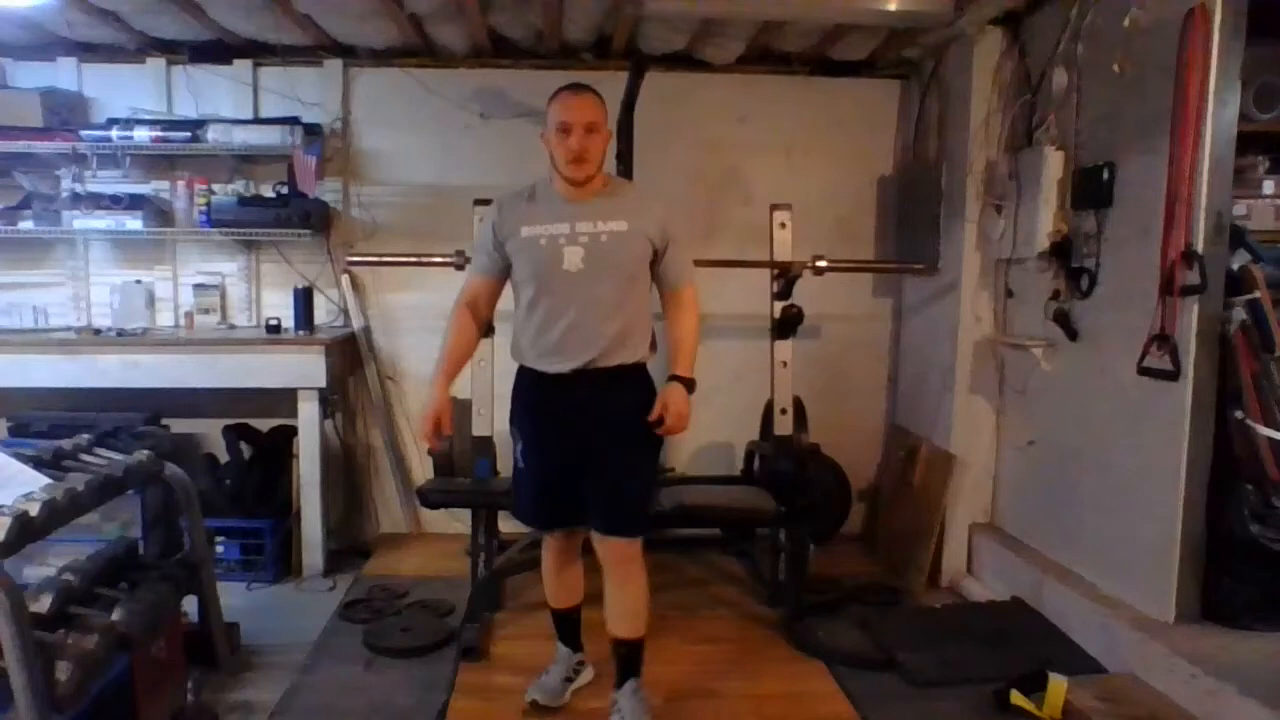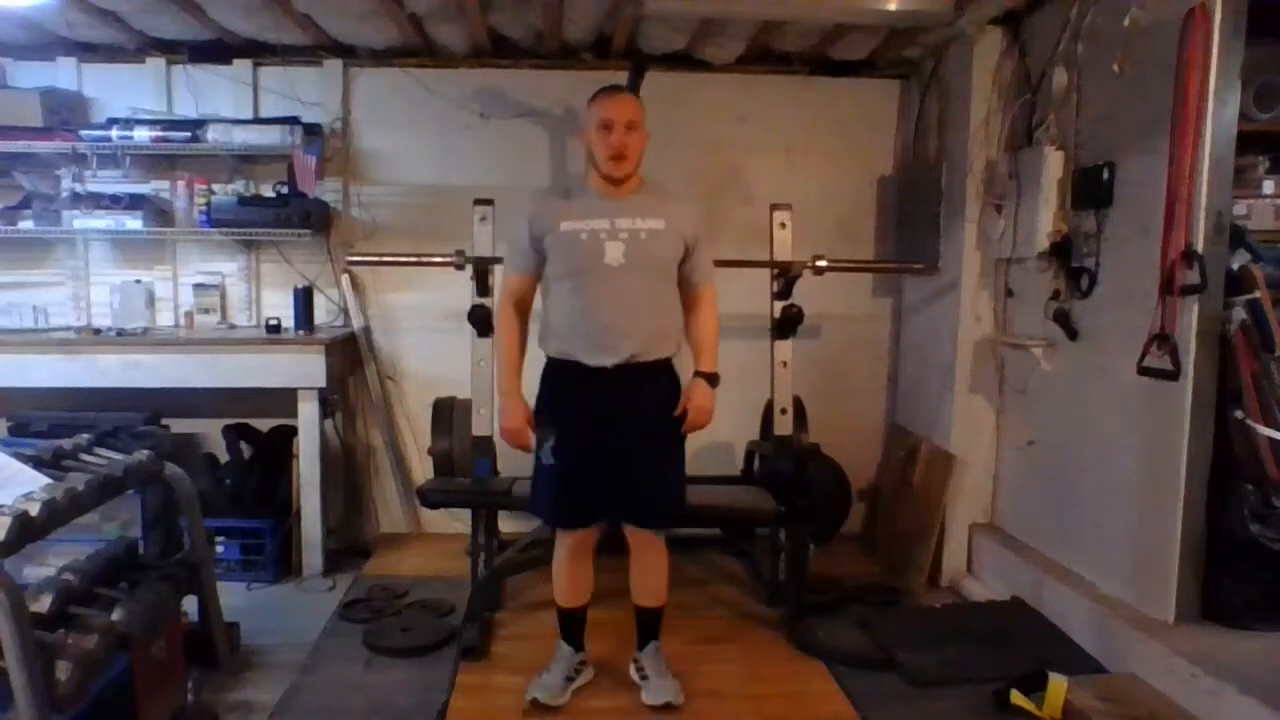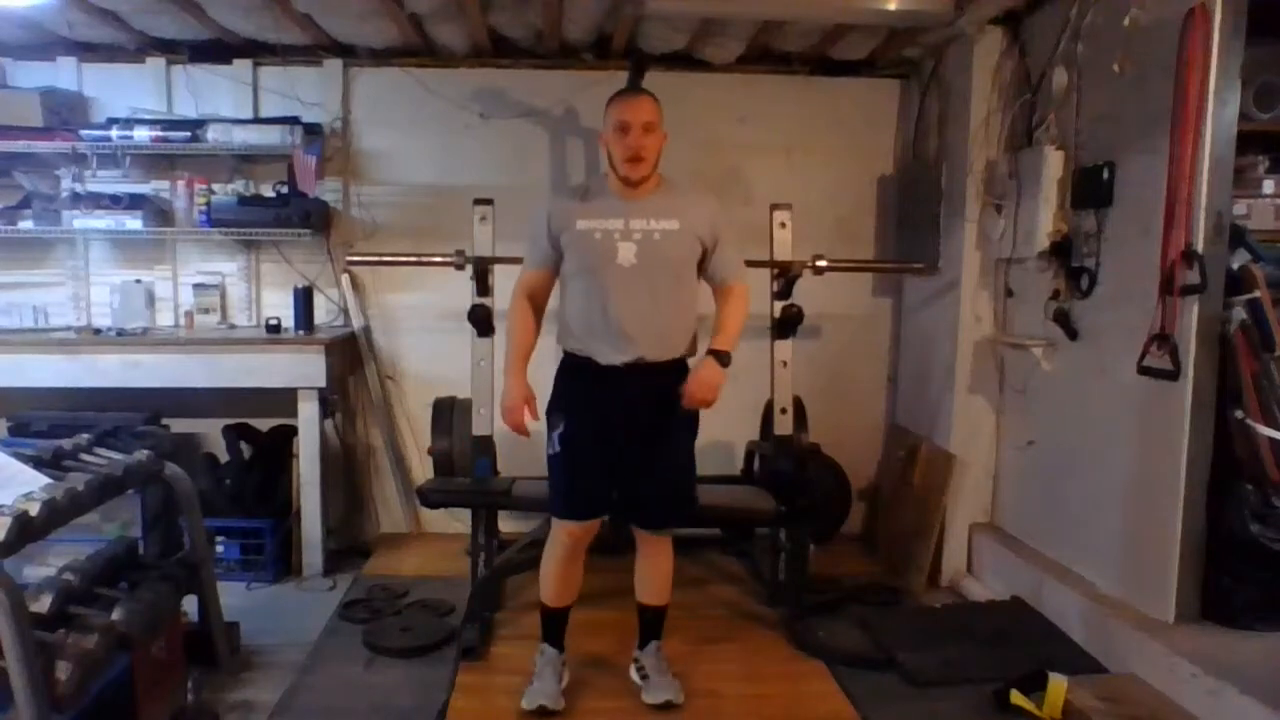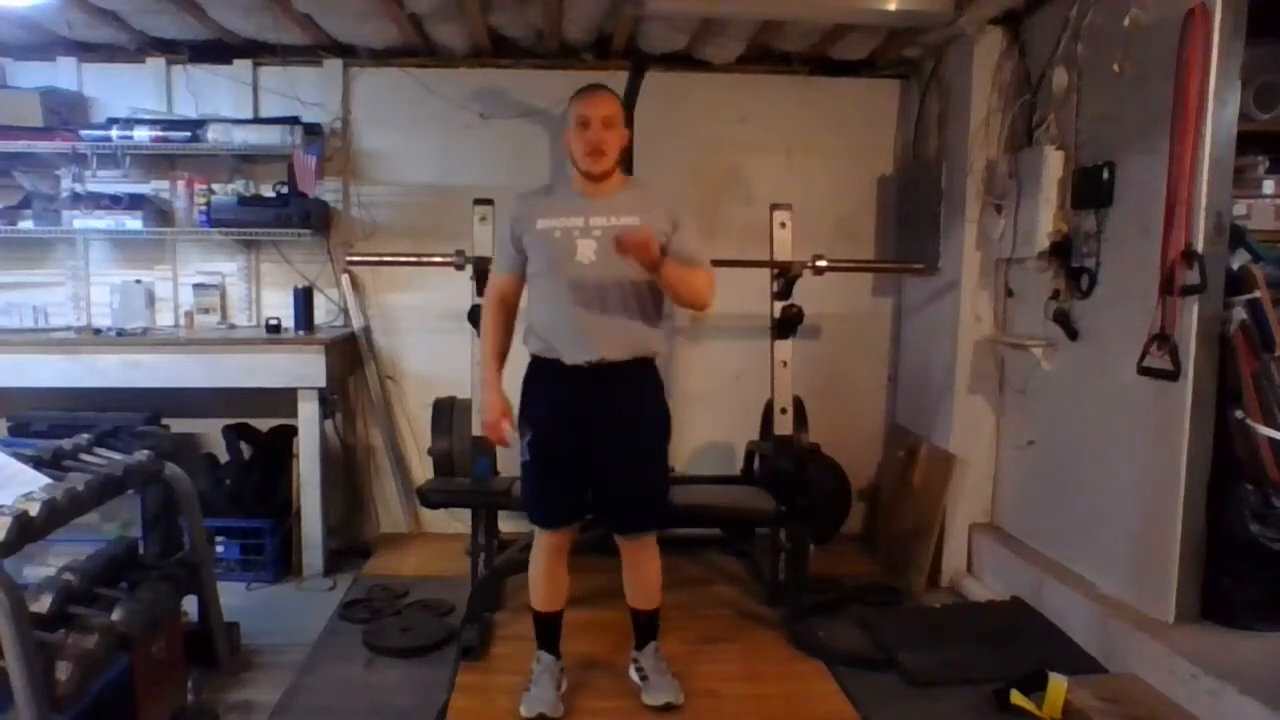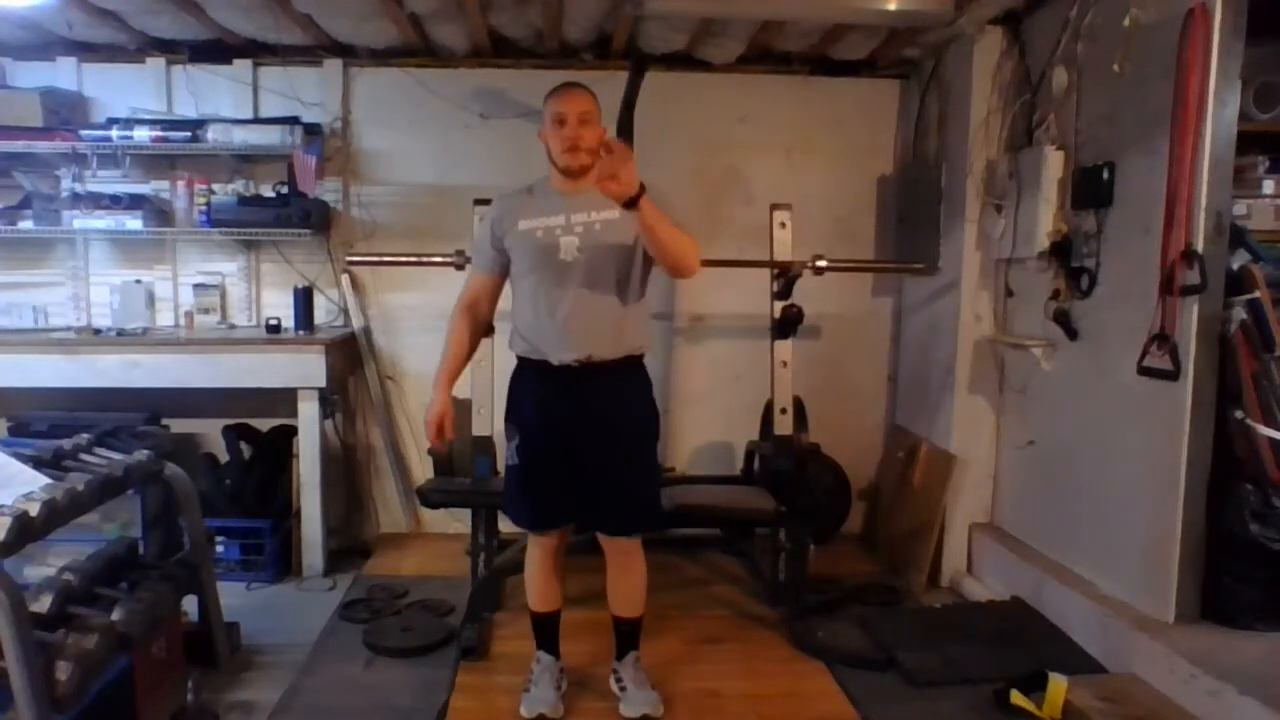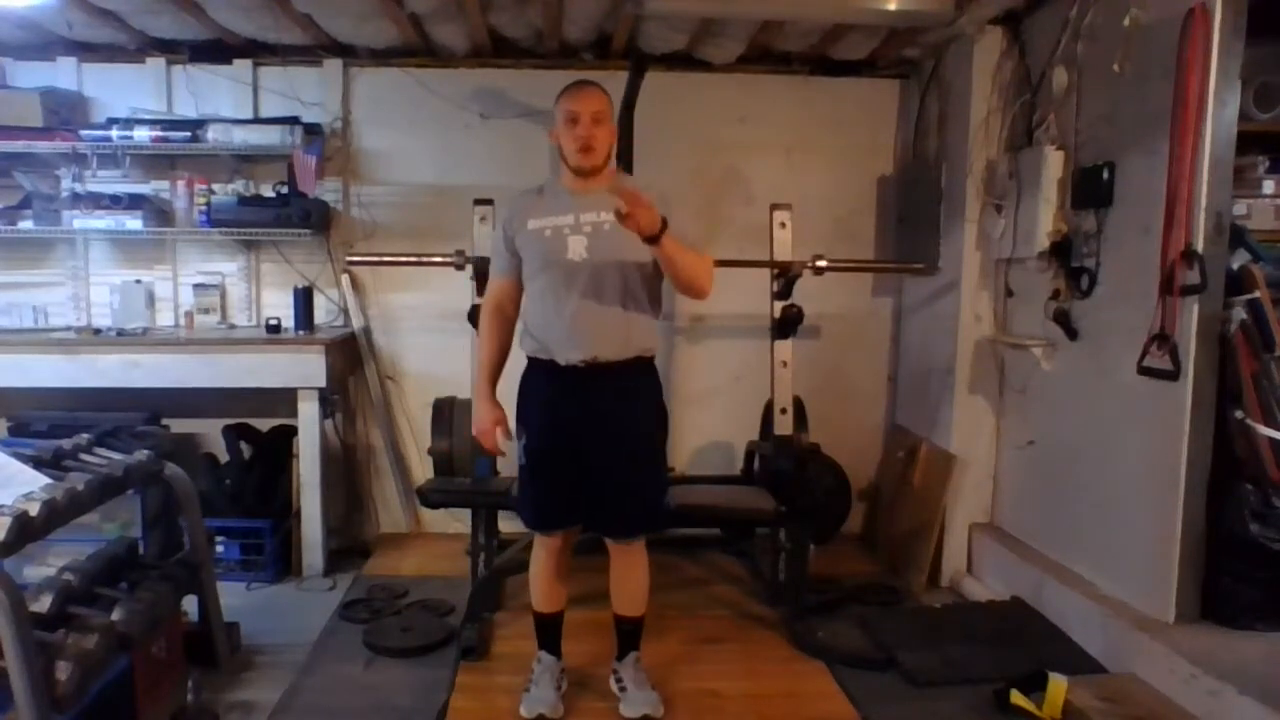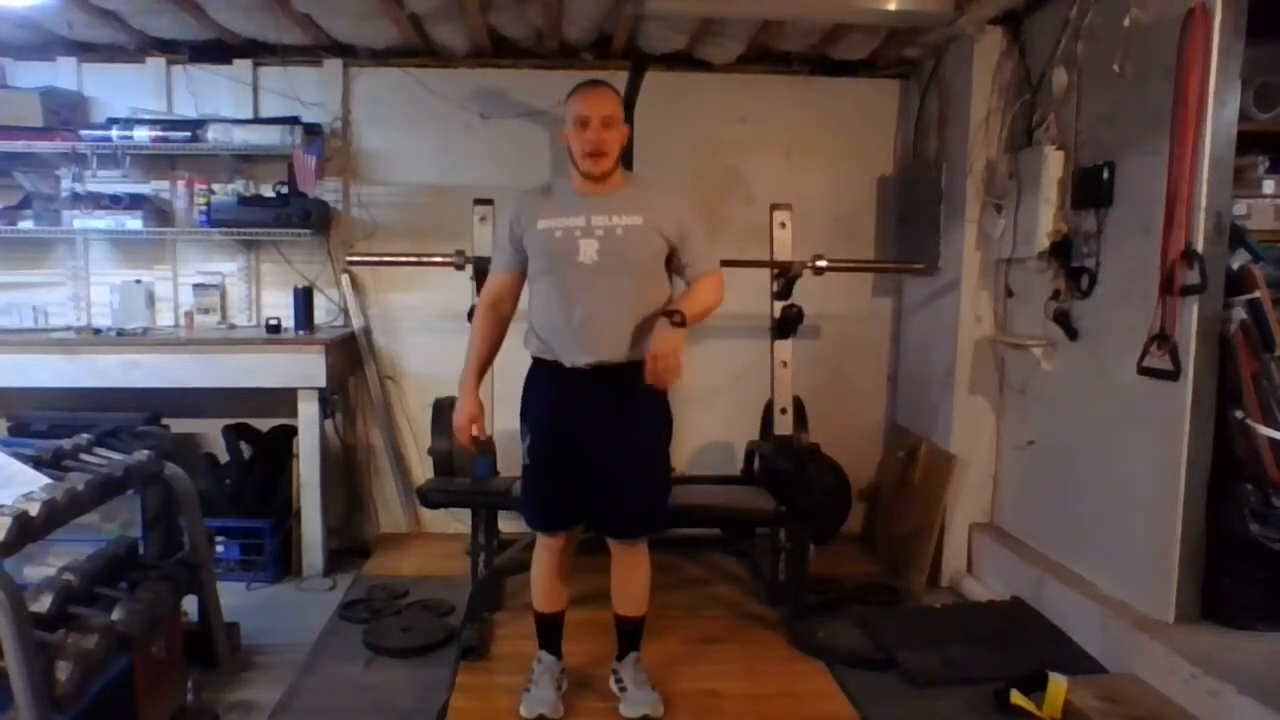
dt=0.4s
person 1, frame 1
left shoulder: (644, 213)
right shoulder: (512, 215)
left elbow: (681, 298)
right elbow: (473, 304)
left wrist: (680, 380)
right wrist: (441, 385)
left hip: (621, 392)
right hip: (542, 393)
left knee: (619, 547)
right knee: (557, 537)
right ankle: (570, 655)
person 1, frame 2
left shoulder: (675, 216)
right shoulder: (549, 214)
left elbow: (700, 302)
right elbow: (512, 304)
left wrist: (705, 376)
right wrist: (510, 393)
left hip: (651, 388)
right hip: (571, 387)
left knee: (647, 532)
right knee: (573, 534)
left ankle: (648, 652)
right ankle: (571, 654)
person 1, frame 3
left shoulder: (696, 213)
right shoulder: (567, 211)
left elbow: (733, 291)
right elbow: (528, 295)
left wrist: (717, 357)
right wrist: (514, 374)
left hip: (664, 387)
right hip: (585, 383)
left knee: (654, 530)
right knee: (571, 527)
left ankle: (648, 653)
right ankle: (551, 656)
person 1, frame 4
left shoulder: (656, 210)
right shoulder: (531, 211)
left elbow: (702, 296)
right elbow: (499, 302)
left wrist: (657, 261)
right wrist: (491, 385)
left hip: (630, 385)
right hip: (553, 385)
left knee: (637, 534)
right knee: (552, 533)
left ankle: (646, 654)
right ankle: (548, 663)
person 1, frame 5
left shoulder: (634, 204)
right shoulder: (510, 212)
left elbow: (686, 265)
right elbow: (474, 305)
left wrist: (634, 199)
right wrist: (443, 387)
left hip: (618, 385)
right hip: (539, 386)
left knee: (622, 537)
right knee: (545, 536)
left ankle: (627, 664)
right ankle: (547, 663)
person 1, frame 6
left shoulder: (648, 201)
right shoulder: (524, 211)
left elbow: (701, 283)
right elbow: (498, 309)
left wrist: (655, 233)
right wrist: (484, 394)
left hip: (627, 387)
right hip: (549, 387)
left knee: (627, 536)
right knee: (550, 535)
left ankle: (628, 664)
right ankle: (548, 663)
person 1, frame 7
left shoulder: (659, 208)
right shoulder: (531, 210)
left elbow: (710, 281)
right elbow: (495, 302)
left wrist: (675, 321)
right wrist: (469, 388)
left hip: (632, 390)
right hip: (554, 388)
left knee: (630, 537)
right knee: (553, 535)
left ankle: (628, 663)
right ankle: (548, 662)
